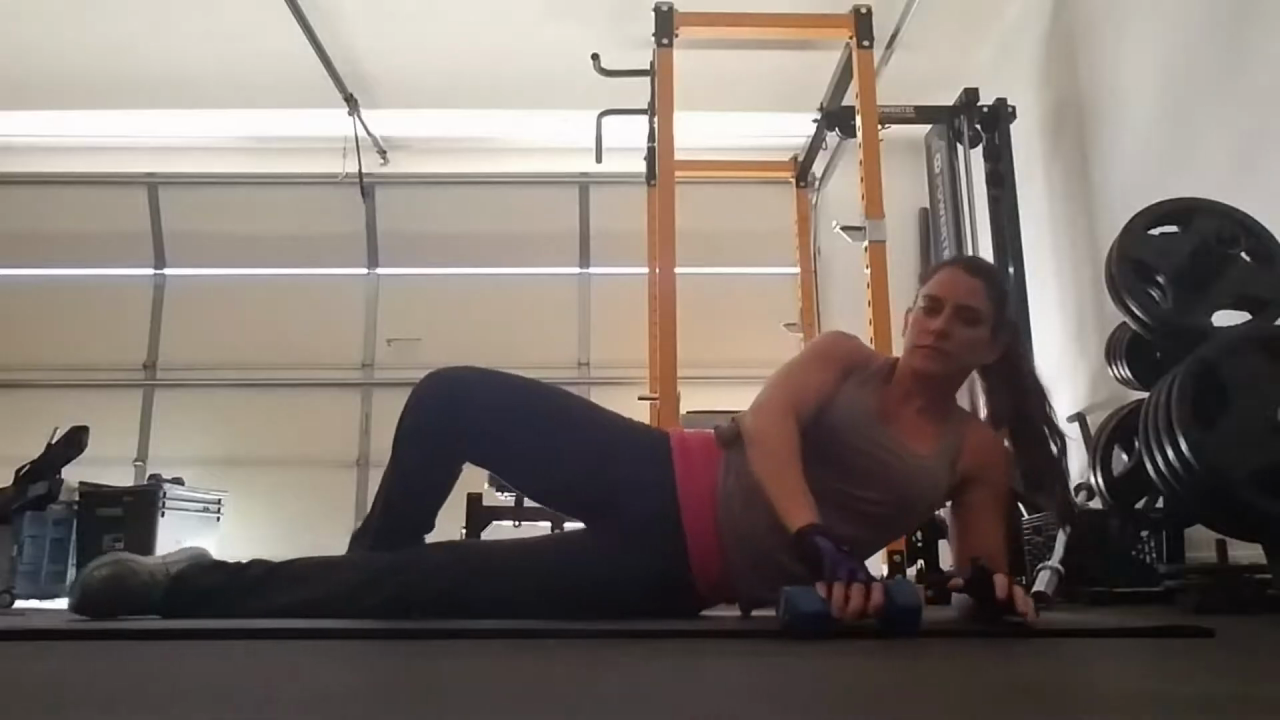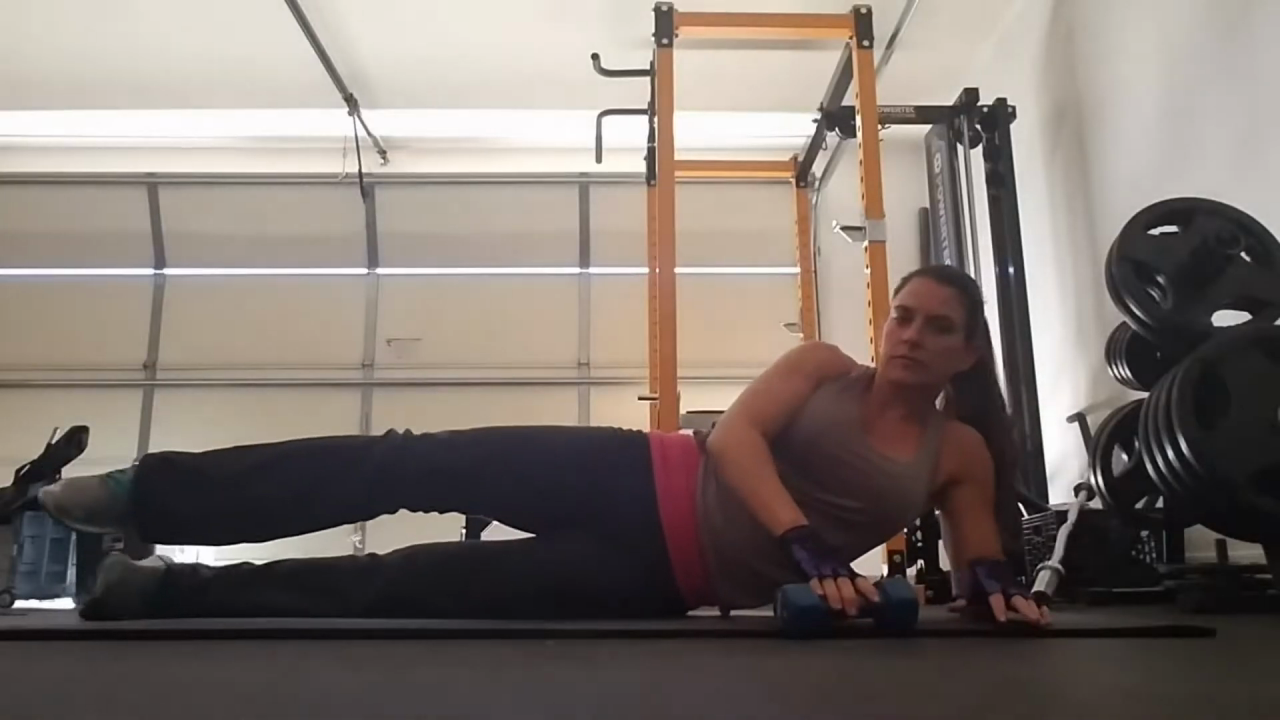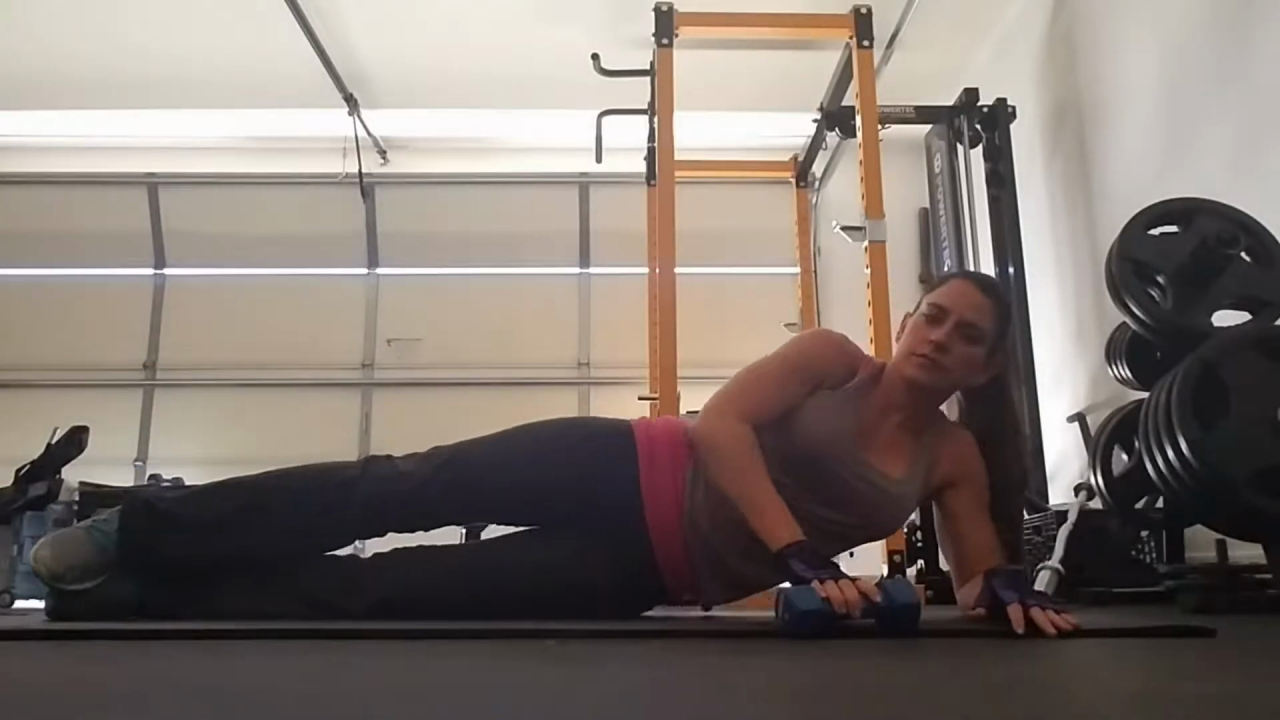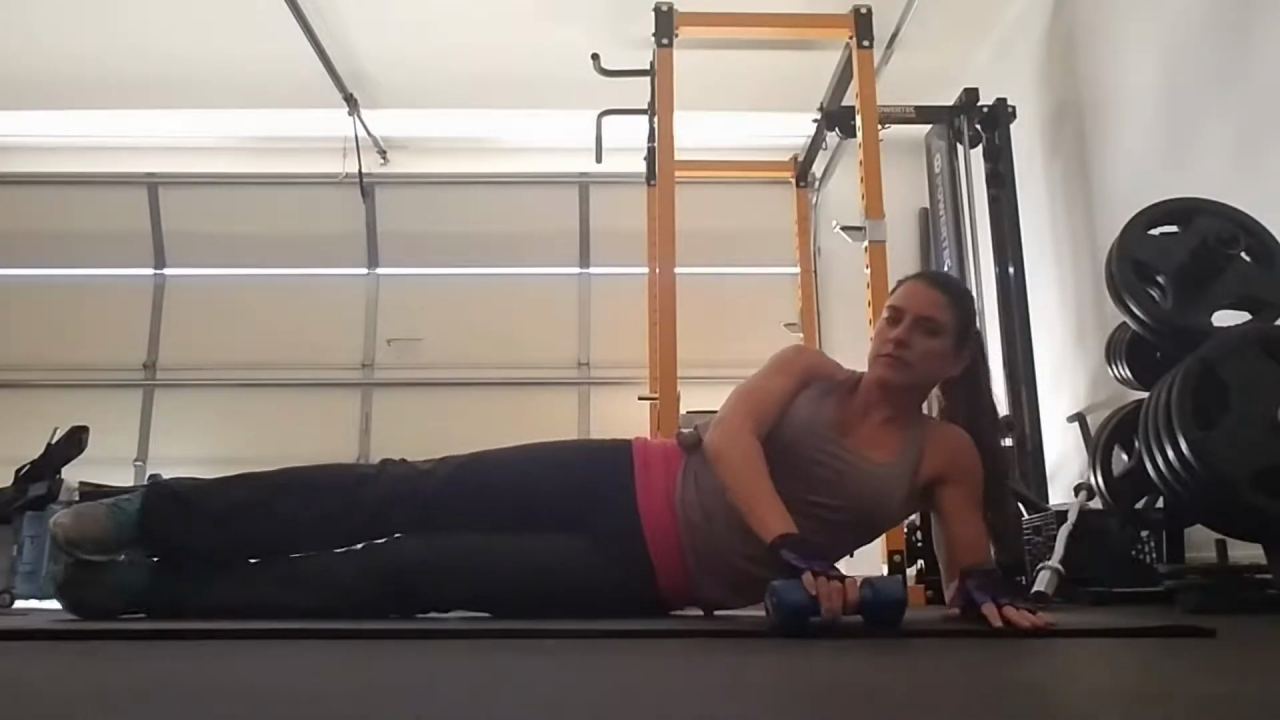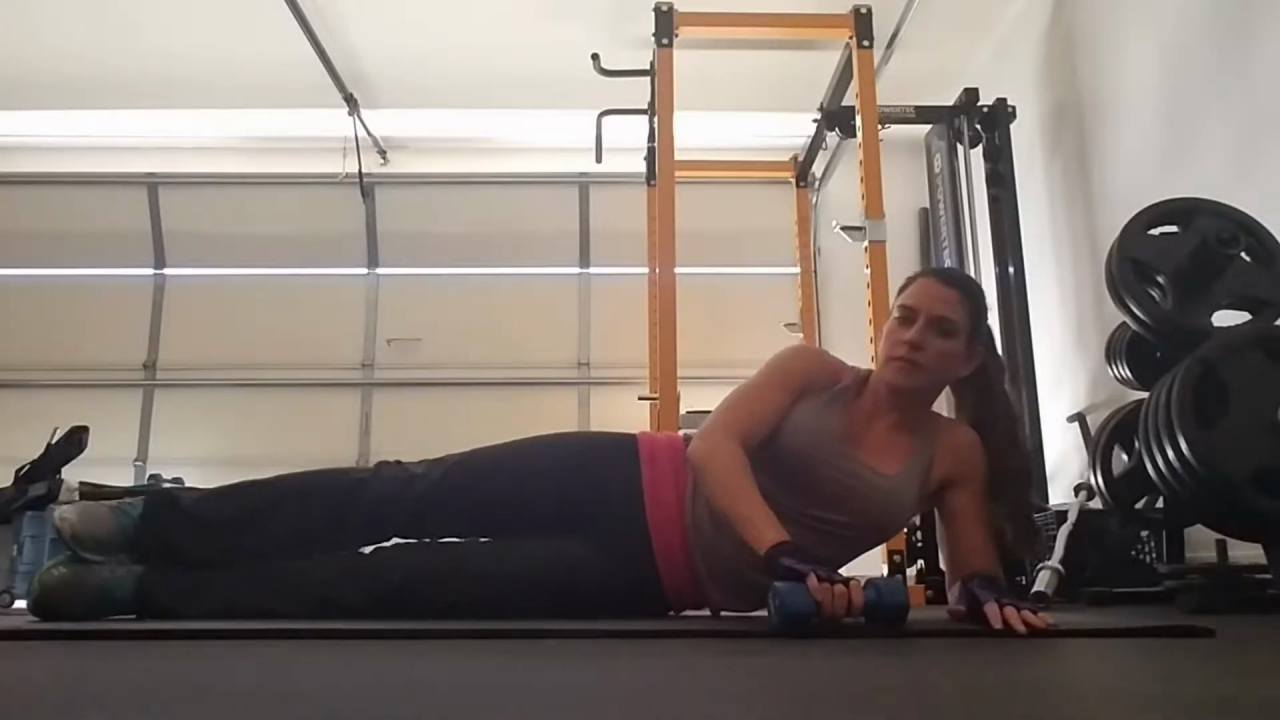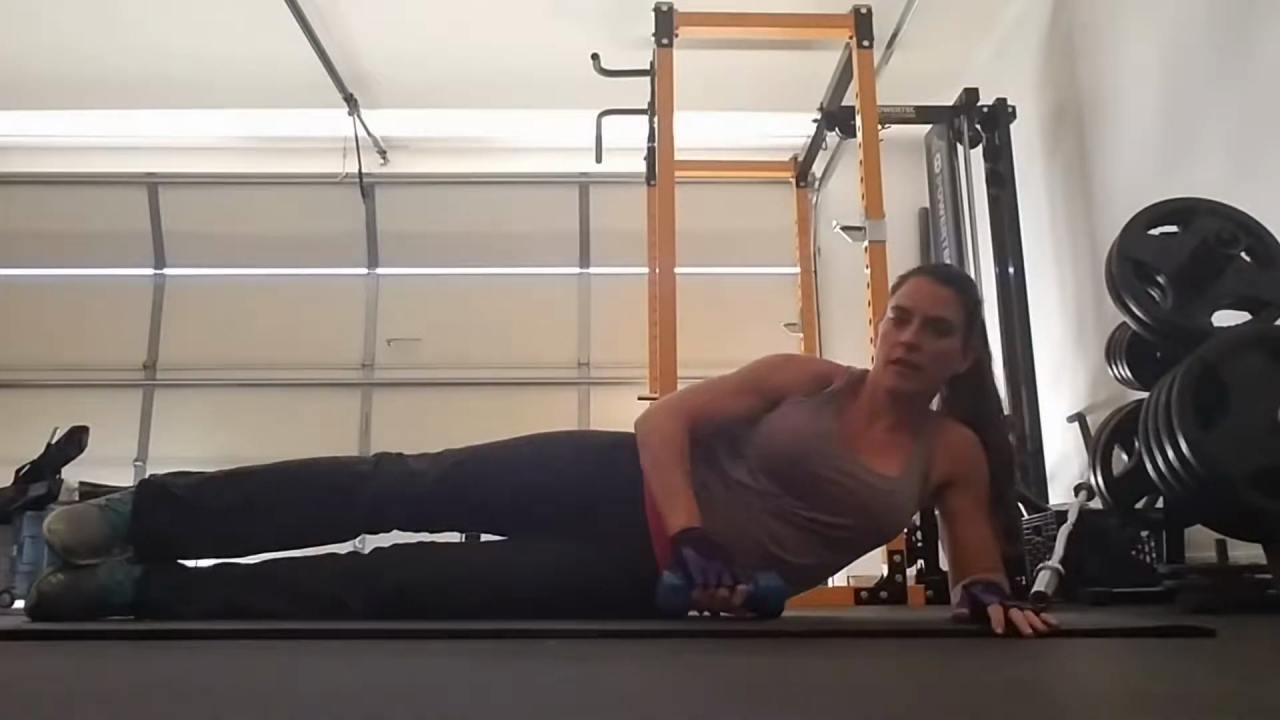
dt=0.7s
person 1, frame 1
left shoulder: (978, 453)
right shoulder: (843, 357)
left elbow: (983, 572)
right elbow: (767, 424)
left wrist: (994, 586)
right wrist: (816, 534)
left hip: (681, 575)
right hip: (663, 480)
left knee: (443, 583)
right knee: (456, 398)
left ankle: (194, 591)
right ankle: (372, 563)
person 1, frame 2
left shoulder: (961, 455)
right shoulder: (825, 365)
left elbow: (980, 567)
right elbow: (734, 434)
left wrist: (995, 584)
right wrist: (804, 543)
left hip: (663, 583)
right hip: (642, 483)
left knee: (418, 584)
right knee: (414, 465)
left ankle: (166, 591)
right ankle: (146, 492)
person 1, frame 3
left shoulder: (956, 458)
right shoulder: (831, 357)
left elbow: (977, 576)
right elbow: (719, 421)
left wrist: (1007, 590)
right wrist: (799, 555)
left hip: (648, 568)
right hip: (625, 472)
left knee: (408, 589)
right knee: (409, 488)
left ankle: (144, 595)
right ankle: (132, 534)
person 1, frame 4
left shoulder: (947, 454)
right shoulder: (809, 369)
left elbow: (968, 571)
right elbow: (727, 434)
left wrist: (984, 591)
right wrist: (791, 550)
left hip: (648, 581)
right hip: (630, 483)
left knee: (411, 569)
right knee: (409, 493)
left ankle: (158, 585)
right ankle: (150, 515)
person 1, frame 5
left shoulder: (955, 453)
right shoulder: (813, 370)
left elbow: (974, 574)
right elbow: (715, 446)
left wrist: (988, 596)
right wrist: (787, 555)
left hip: (652, 580)
right hip: (629, 483)
left knee: (406, 579)
right knee: (406, 499)
left ankle: (151, 589)
right ankle: (154, 521)
person 1, frame 6
left shoulder: (953, 456)
right shoulder: (806, 378)
left elbow: (976, 572)
right elbow: (663, 419)
left wrist: (989, 599)
right wrist: (690, 532)
left hip: (641, 578)
right hip: (627, 485)
left knee: (406, 586)
right knee: (409, 487)
left ankle: (148, 587)
right ankle: (146, 512)
